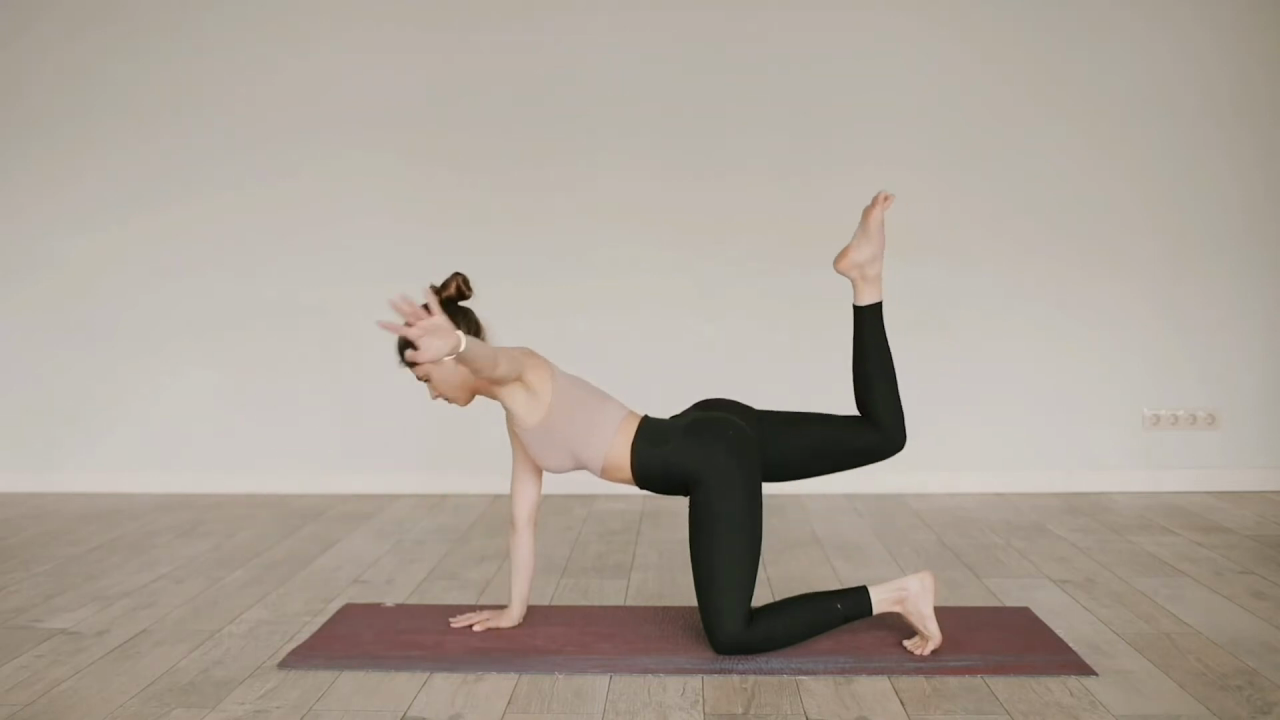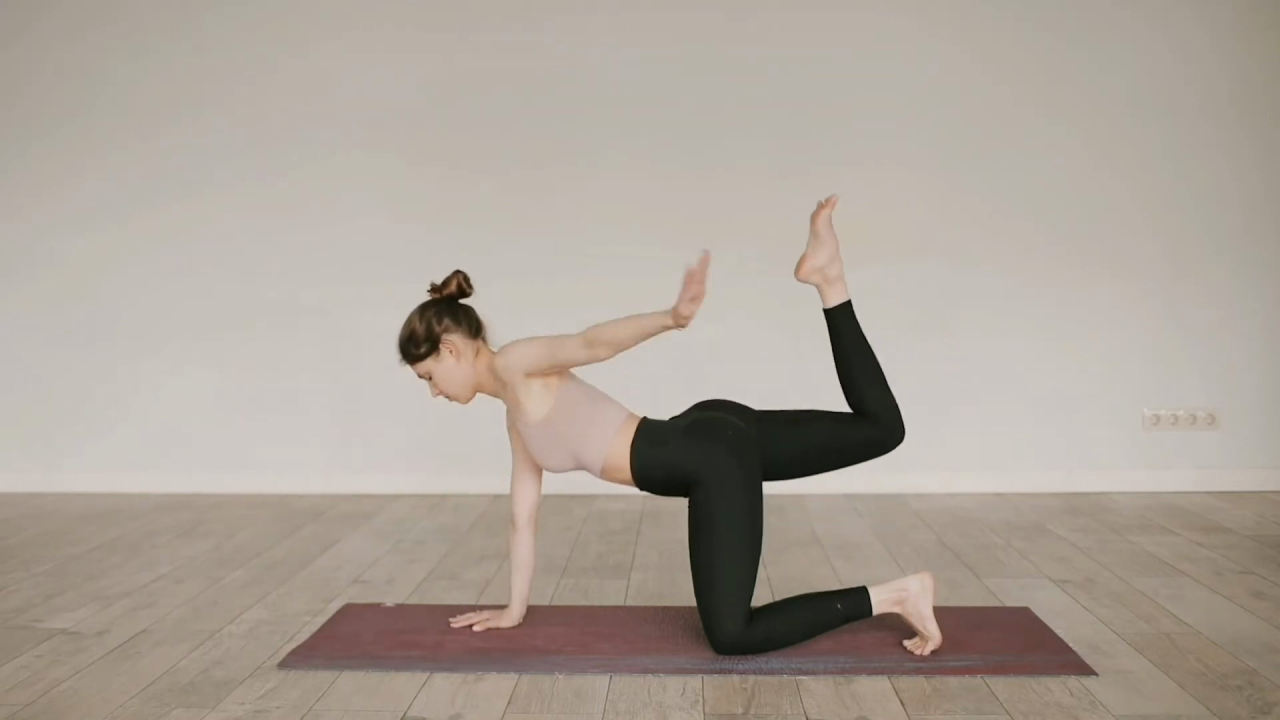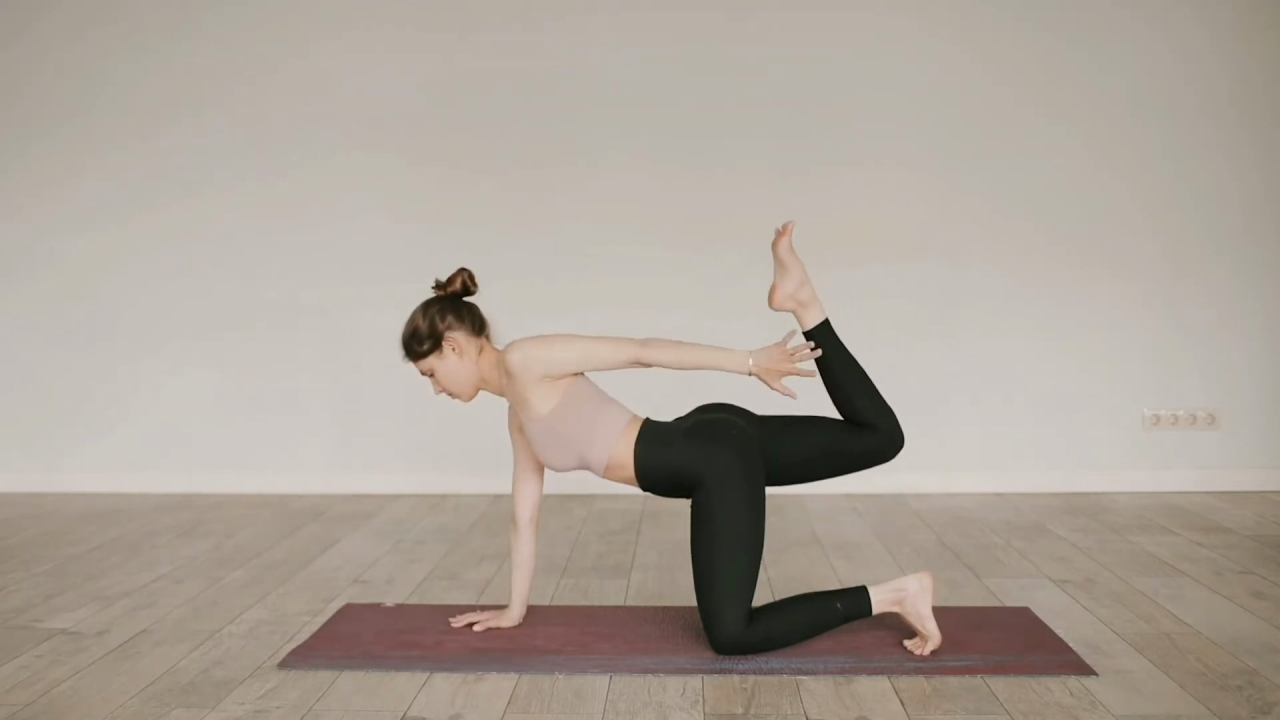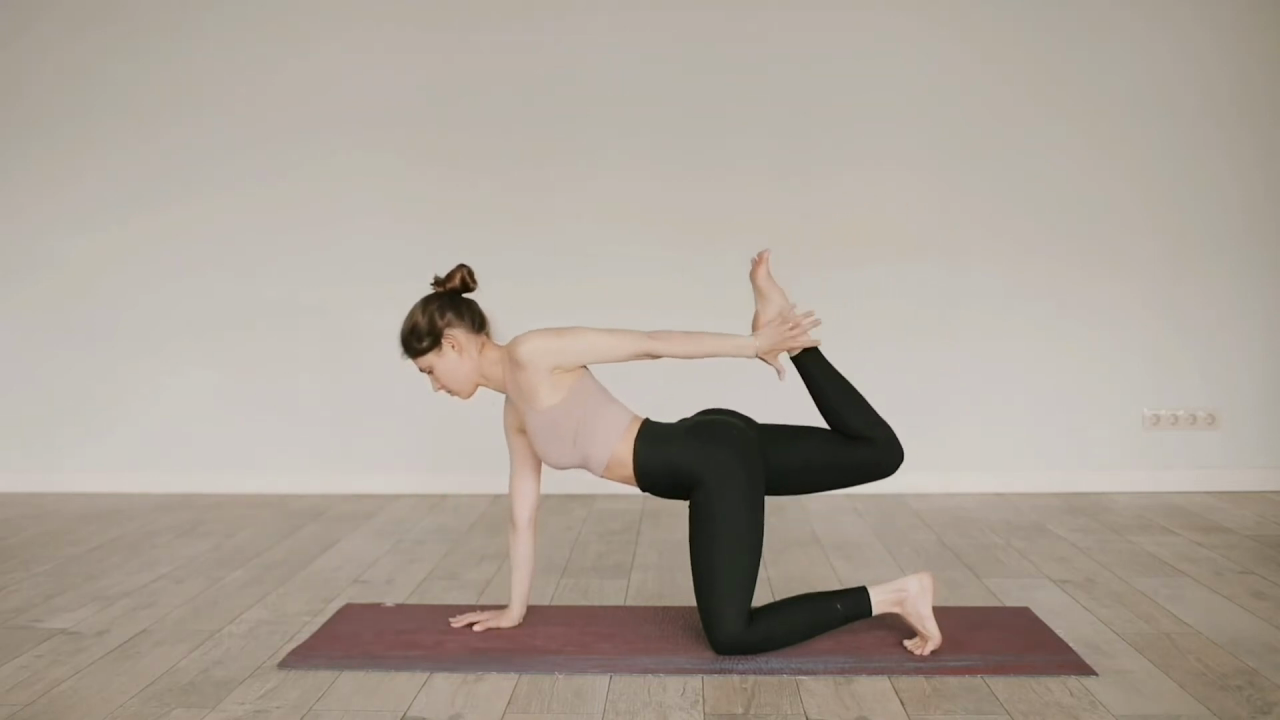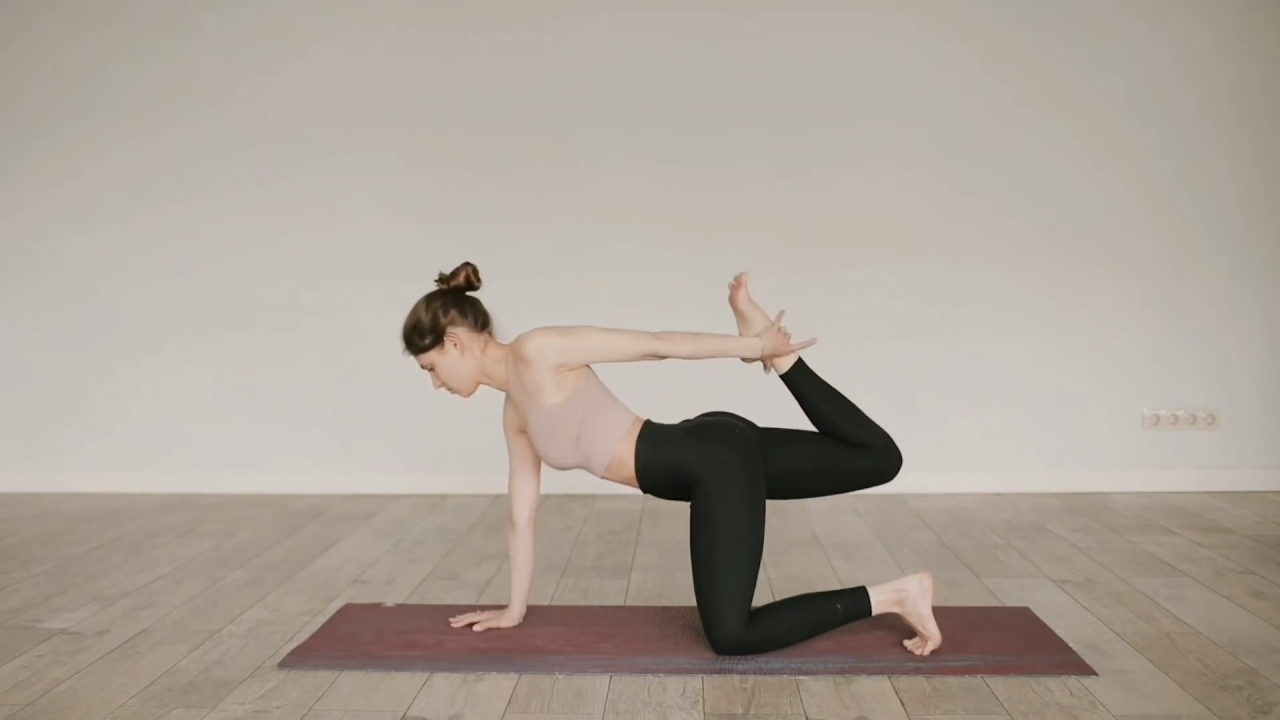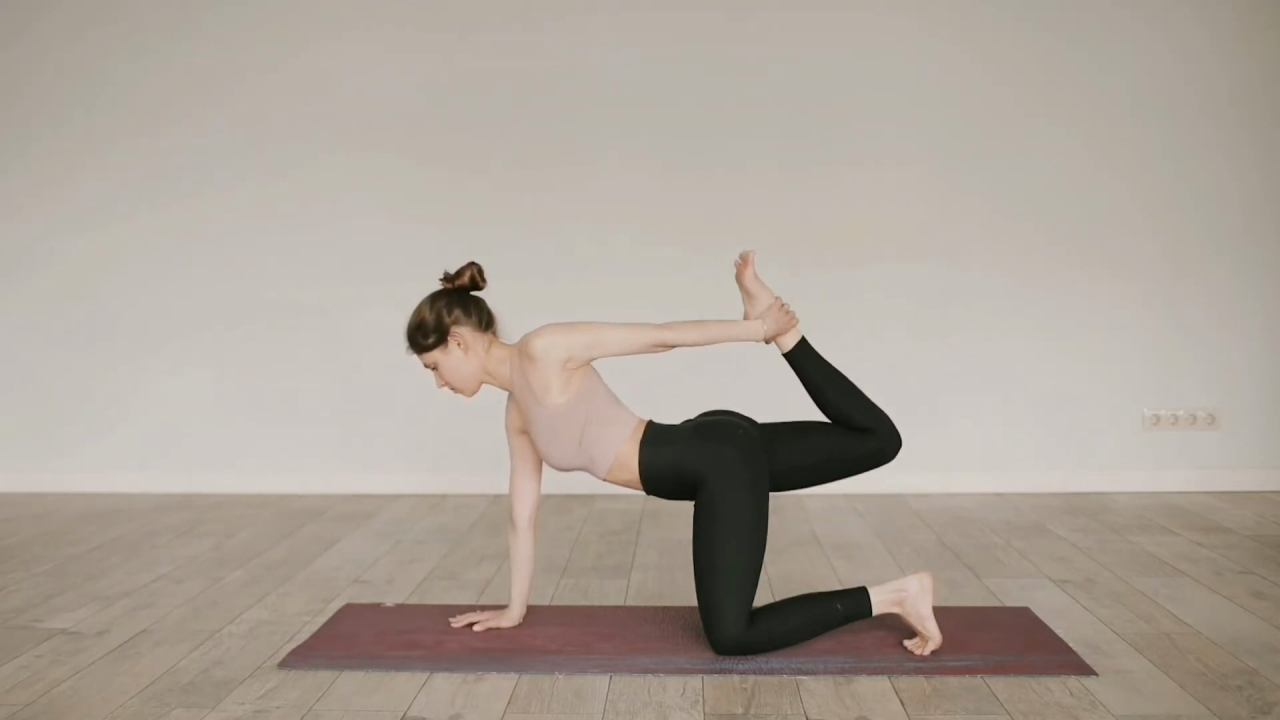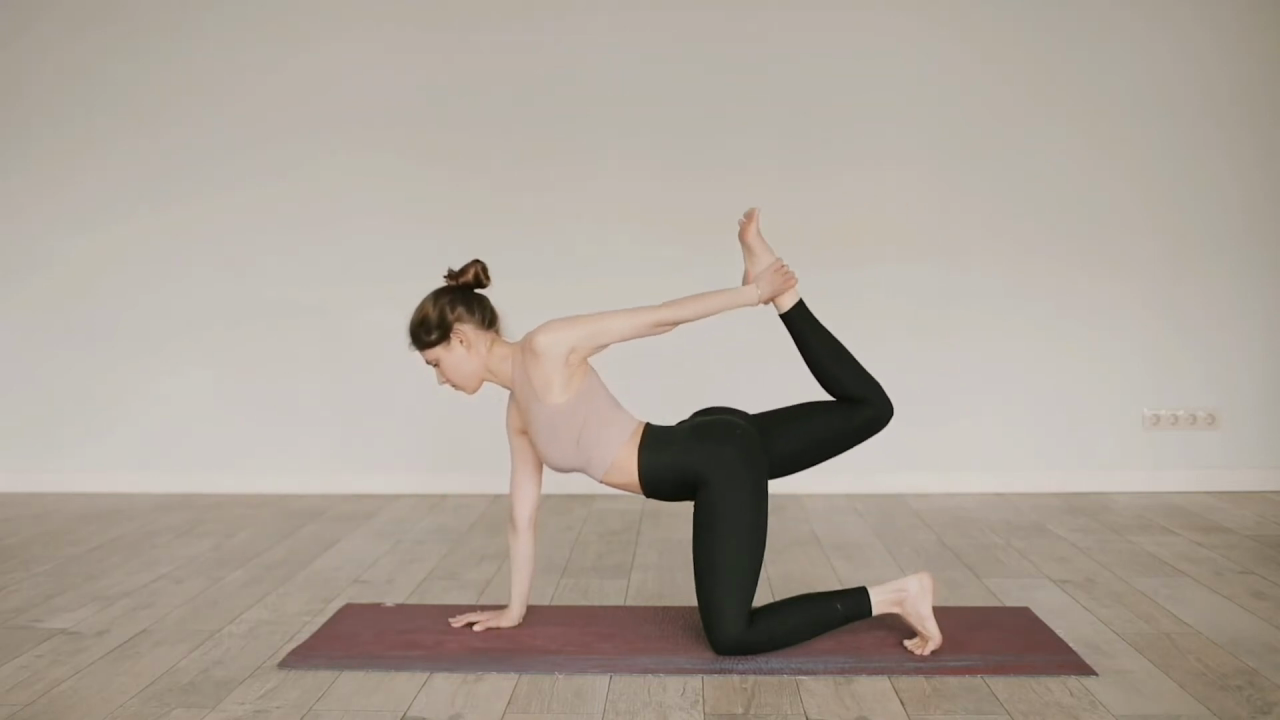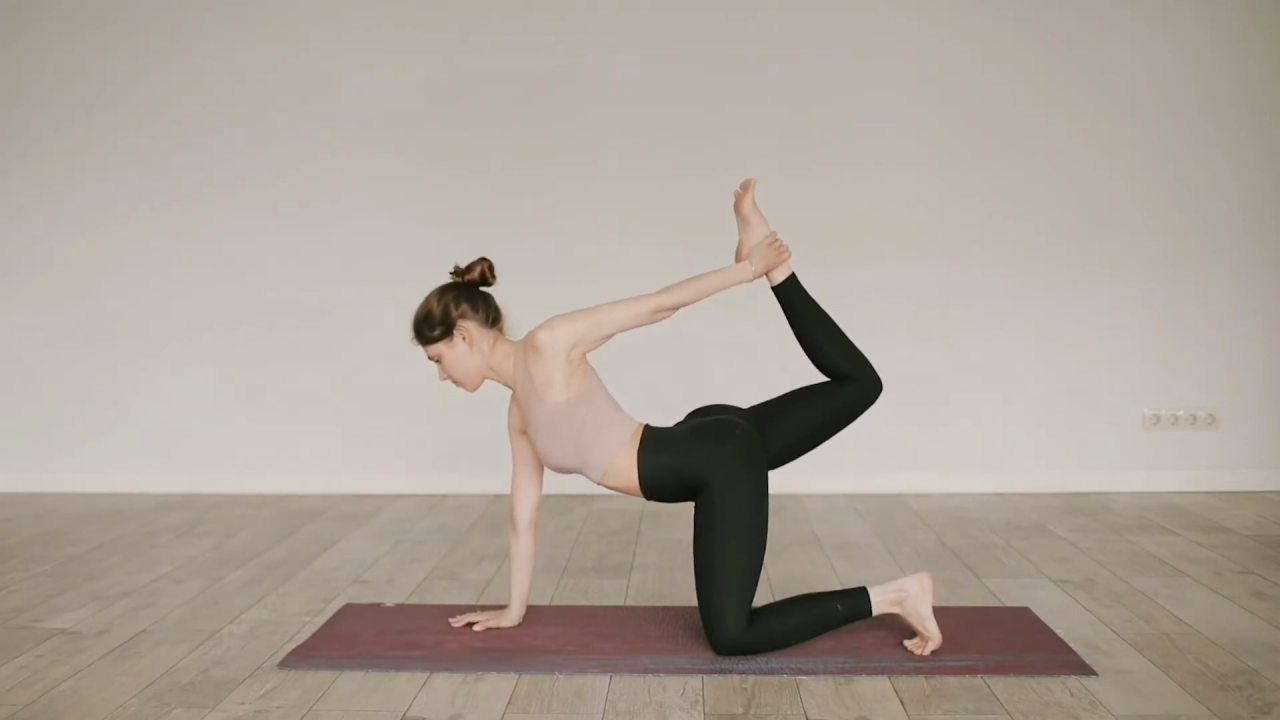
dt=0.3s
person 1, frame 1
left shoulder: (513, 370)
right shoulder: (516, 413)
left elbow: (492, 365)
right elbow: (524, 515)
left wrist: (458, 351)
right wrist: (514, 608)
left hip: (714, 457)
right hip: (716, 439)
left knee: (731, 634)
right knee: (884, 435)
left ankle: (893, 595)
right ankle: (863, 277)
person 1, frame 2
left shoulder: (513, 366)
right shoulder: (518, 411)
left elbow: (588, 344)
right elbow: (523, 515)
left wrist: (669, 317)
right wrist: (514, 609)
left hip: (713, 455)
right hip: (714, 441)
left knee: (732, 636)
right knee: (881, 429)
left ankle: (891, 596)
right ankle: (828, 282)
person 1, frame 3
left shoulder: (524, 361)
right shoulder: (518, 411)
left elbow: (642, 352)
right elbow: (525, 514)
left wrist: (751, 363)
right wrist: (514, 608)
left hip: (717, 455)
right hip: (714, 447)
left knee: (731, 636)
right knee: (880, 440)
left ankle: (890, 595)
person 1, frame 4
left shoulder: (531, 354)
right shoulder: (516, 411)
left elbow: (649, 344)
right elbow: (523, 514)
left wrist: (752, 346)
right wrist: (514, 608)
left hip: (715, 457)
right hip: (708, 455)
left knee: (732, 636)
left ankle: (892, 596)
person 1, frame 5
left shoulder: (536, 350)
right shoulder: (515, 409)
left elbow: (653, 344)
right elbow: (522, 515)
left wrist: (752, 347)
right wrist: (514, 608)
left hip: (717, 456)
right hip: (710, 458)
left knee: (730, 635)
left ankle: (891, 595)
person 1, frame 6
left shoulder: (543, 350)
right shoulder: (517, 411)
left elbow: (660, 335)
right elbow: (522, 517)
left wrist: (754, 329)
right wrist: (514, 609)
left hip: (721, 459)
right hip: (713, 458)
left knee: (731, 637)
left ankle: (891, 597)
person 1, frame 7
left shoulder: (546, 346)
right shoulder: (518, 410)
left elbow: (659, 318)
right elbow: (523, 516)
left wrist: (752, 293)
right wrist: (514, 608)
left hip: (719, 457)
right hip: (711, 454)
left knee: (731, 635)
left ankle: (889, 596)
person 1, frame 8
left shoulder: (548, 346)
right shoulder: (520, 409)
left elbow: (658, 304)
right elbow: (523, 517)
left wrist: (749, 270)
right wrist: (514, 609)
left hip: (719, 459)
right hip: (711, 453)
left knee: (731, 637)
left ankle: (890, 597)
